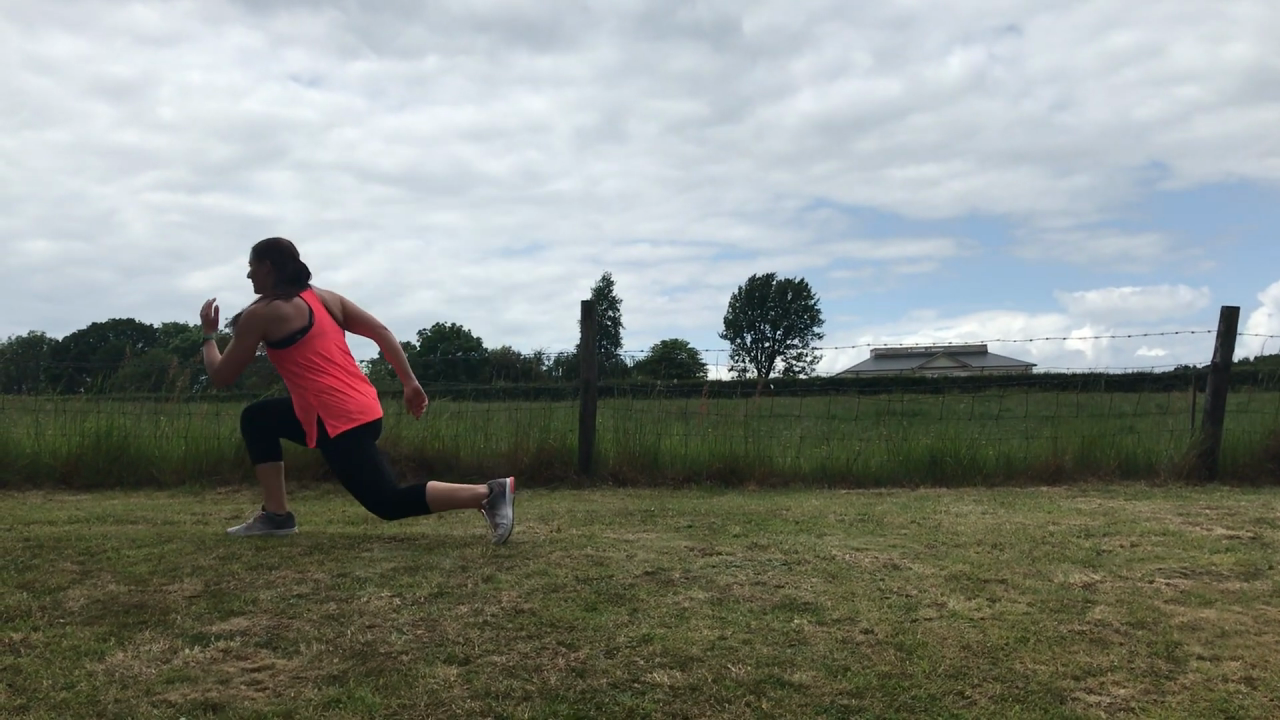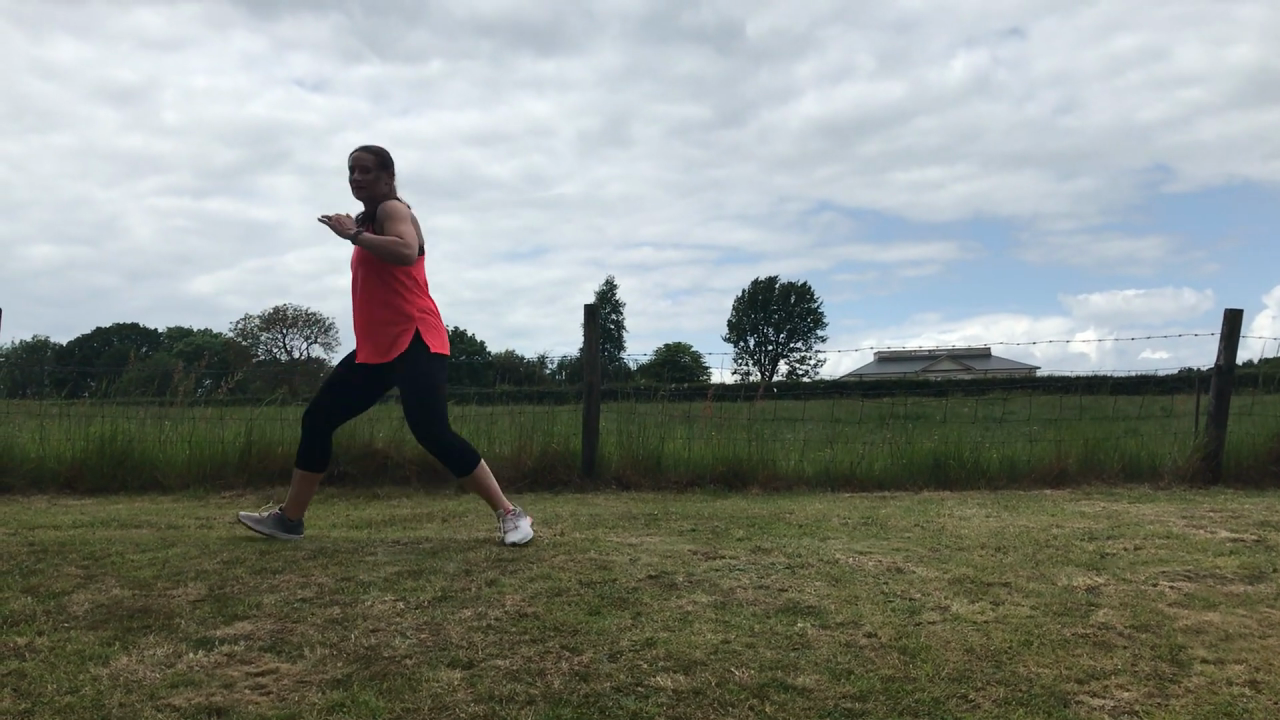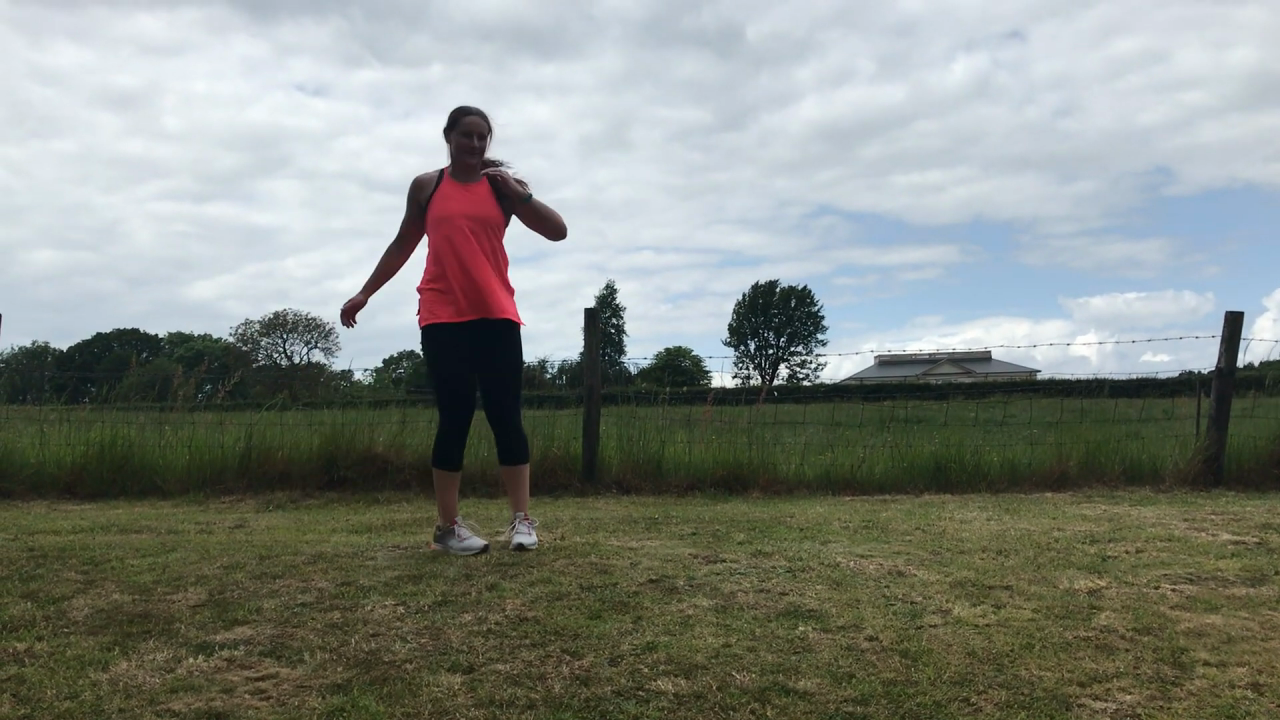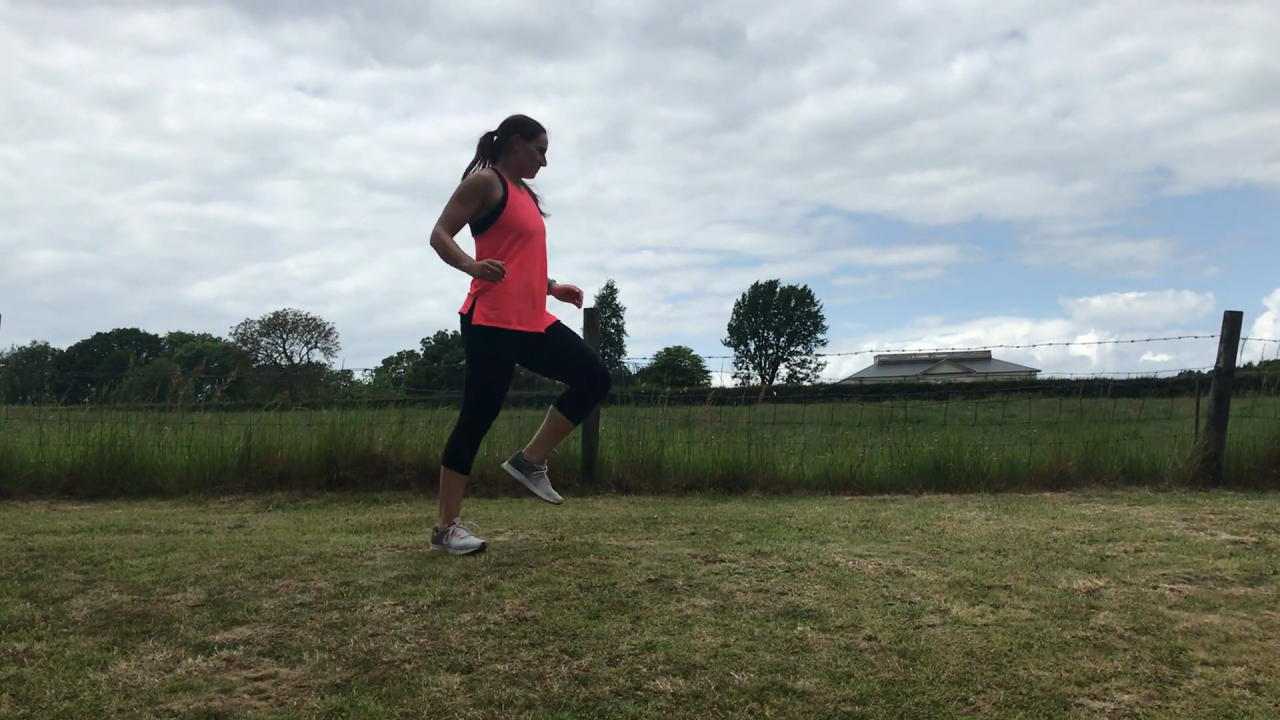
dt=0.5s
person 1, frame 1
left shoulder: (261, 314)
right shoulder: (325, 298)
left elbow: (222, 377)
right elbow: (381, 332)
left wrist: (208, 335)
right wrist: (409, 383)
left hip: (338, 417)
right hip: (355, 406)
left knee: (386, 501)
right knee: (255, 419)
left ankle: (490, 493)
right ankle: (275, 514)
person 1, frame 2
left shoulder: (391, 211)
right shoulder: (373, 220)
left elbow: (406, 252)
left wrist: (353, 235)
left hip: (416, 343)
right hip: (375, 347)
left knee: (433, 434)
right knee: (317, 418)
left ankle: (511, 514)
right ankle: (288, 517)
person 1, frame 3
left shoulder: (503, 186)
right shoulder: (425, 186)
left elbow: (557, 231)
right elbow: (403, 245)
left wrist: (519, 193)
right wrist: (363, 295)
left hip: (496, 314)
right hip: (443, 316)
left knee: (505, 414)
right knee: (456, 415)
left ankle: (522, 519)
right ankle: (449, 524)
person 1, frame 4
left shoulder: (523, 193)
right shoulder: (484, 181)
right elbow: (440, 235)
left wrist: (550, 287)
right wrist: (473, 264)
left hip: (532, 319)
right hip: (491, 319)
left knee: (594, 376)
right knee: (478, 417)
left ankle: (529, 461)
right ankle: (445, 526)
